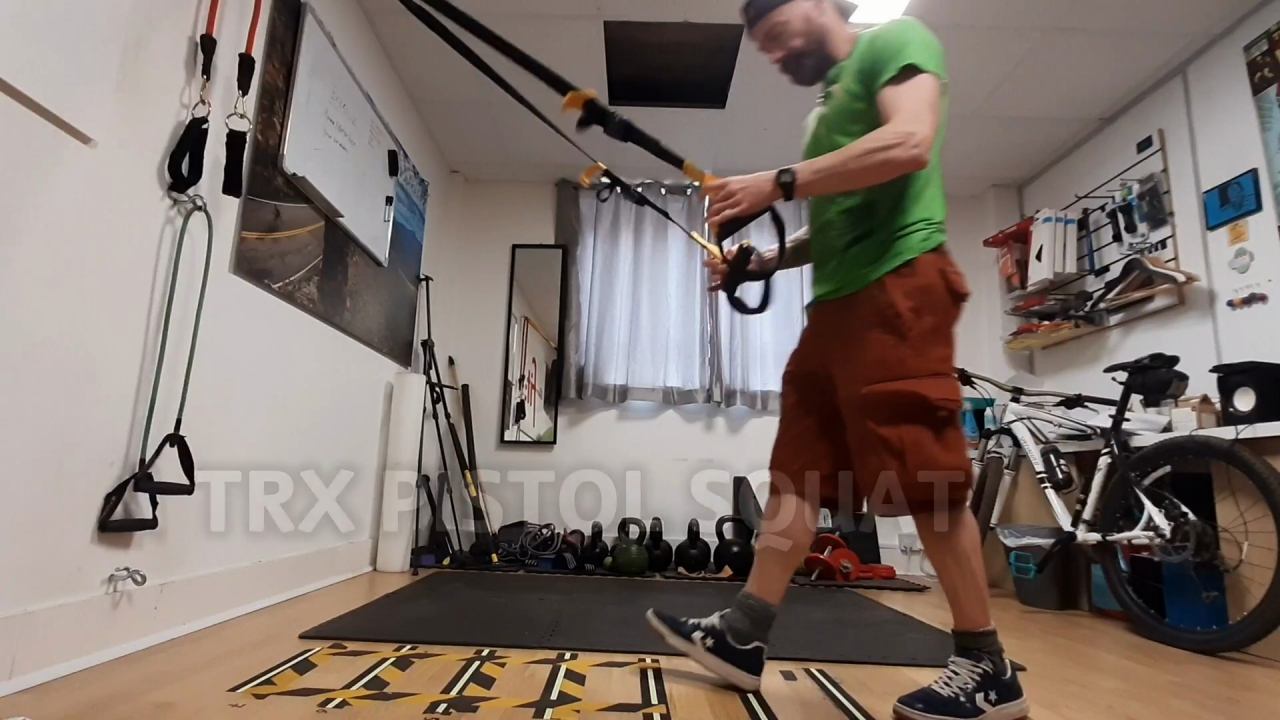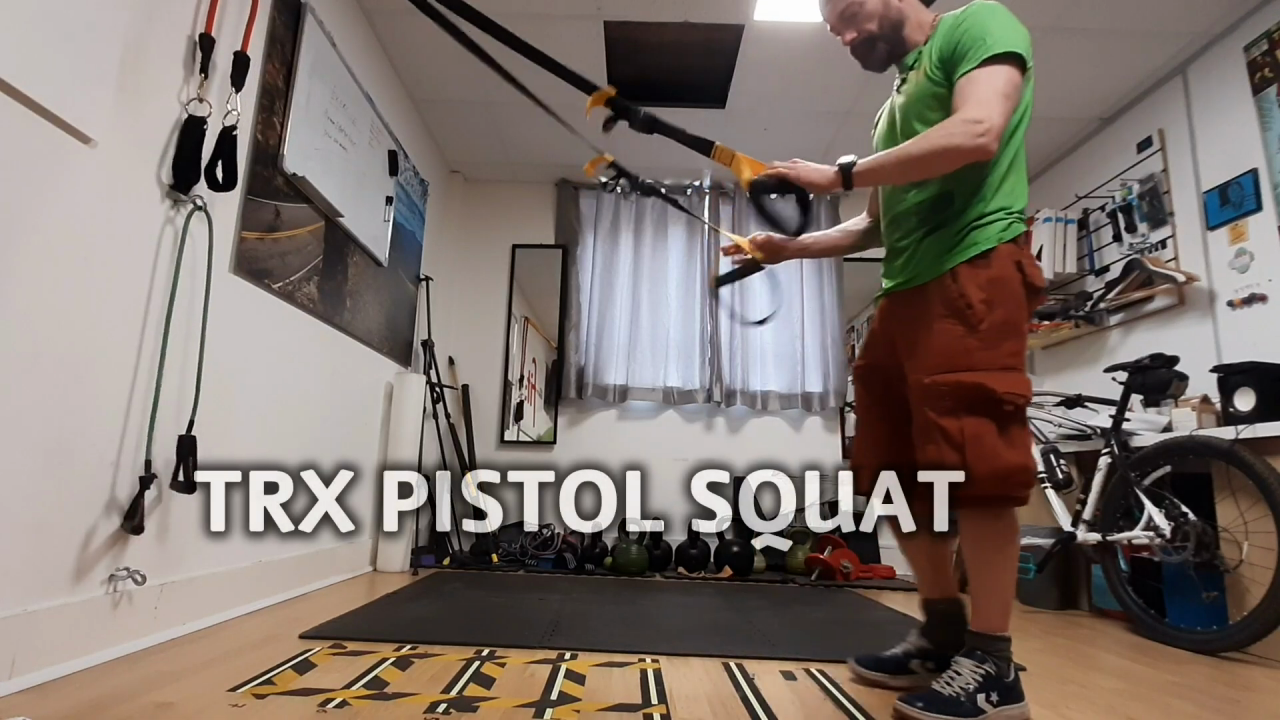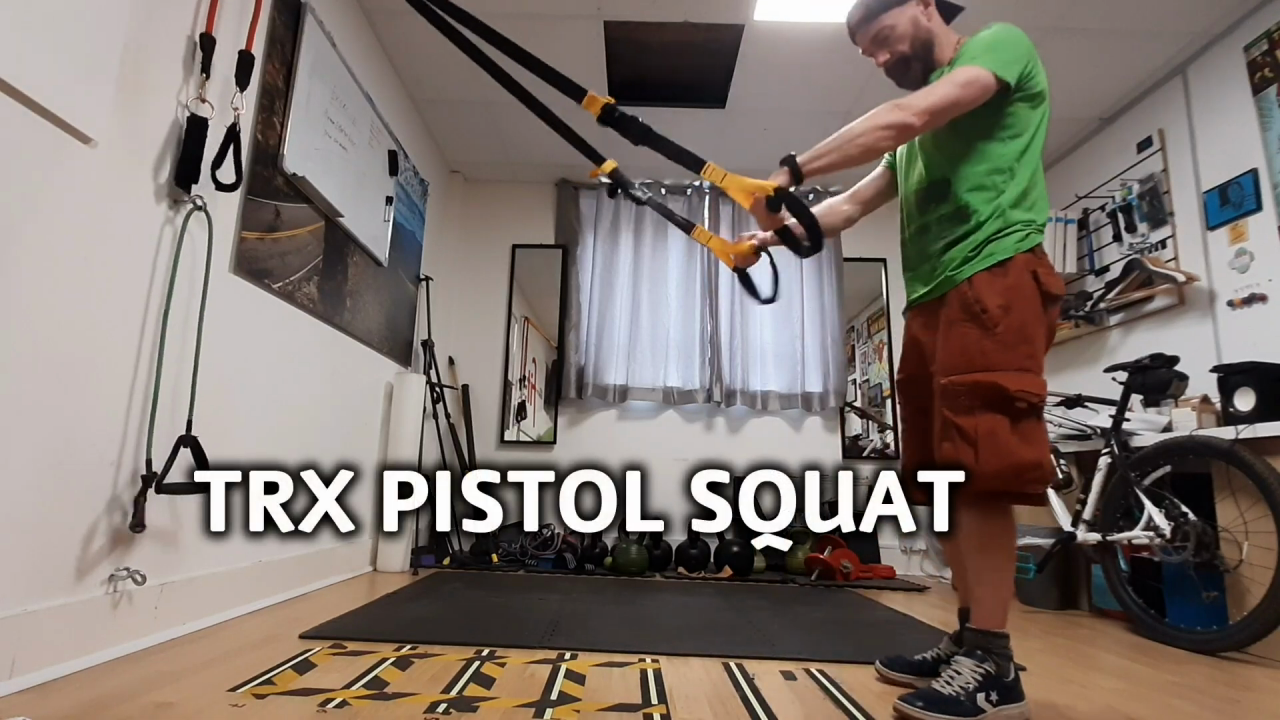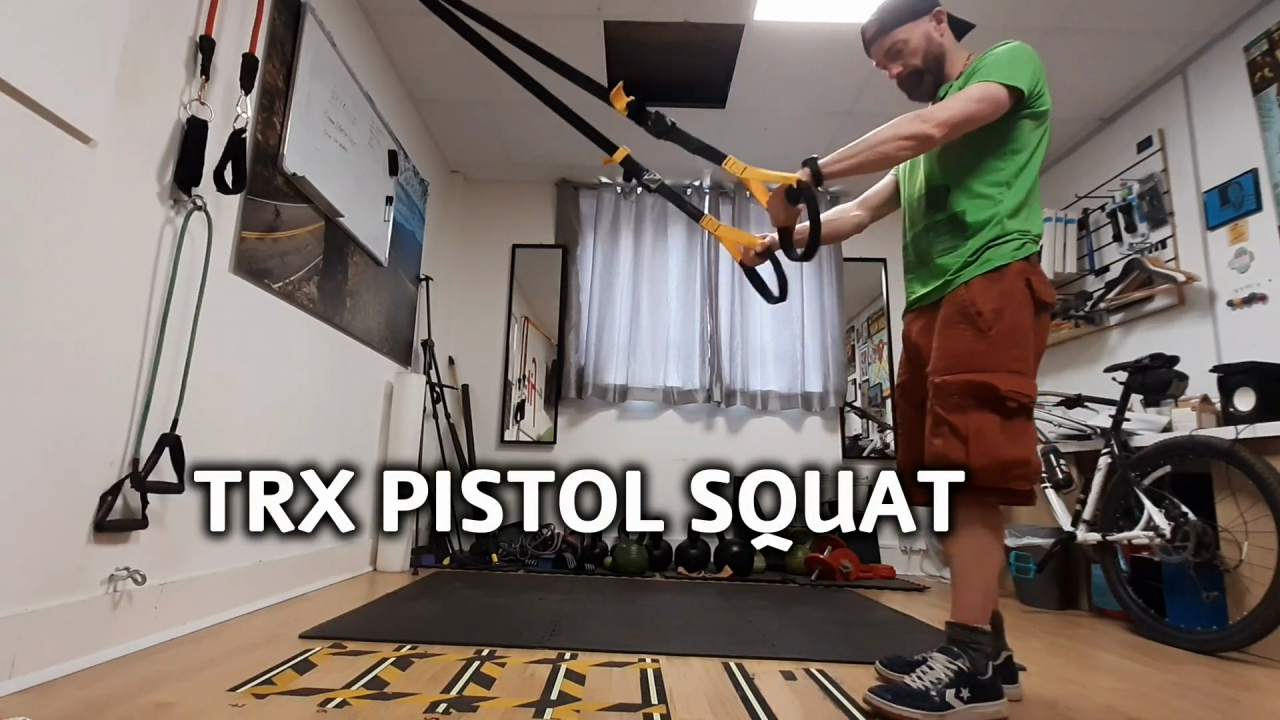
dt=0.5s
person 1, frame 1
right shoulder: (832, 99)
left elbow: (910, 144)
left wrist: (779, 183)
right wrist: (756, 260)
left hip: (897, 286)
right hip: (837, 302)
left knee: (924, 471)
right knee: (799, 472)
right ankle: (742, 634)
person 1, frame 2
right shoulder: (896, 103)
left elbow: (975, 135)
left wrist: (840, 173)
right wrist: (788, 246)
left hip: (972, 279)
right hip: (903, 295)
left knee: (975, 470)
right knee: (900, 472)
right ankle: (943, 635)
person 1, frame 3
right shoulder: (914, 140)
left elbow: (905, 118)
right elbow: (849, 206)
left wrist: (792, 170)
right wrist: (773, 236)
left hip: (993, 281)
right hip: (931, 302)
left knee: (982, 467)
right knee: (942, 476)
right ankle: (972, 641)
person 1, frame 4
left shoulder: (1012, 62)
right shoulder: (923, 135)
left elbow: (929, 128)
right elbow: (861, 213)
left wrist: (812, 173)
right wrist: (782, 239)
left hip: (992, 287)
right hip: (930, 305)
left knee: (974, 465)
right knee: (945, 474)
right ankle: (985, 648)
